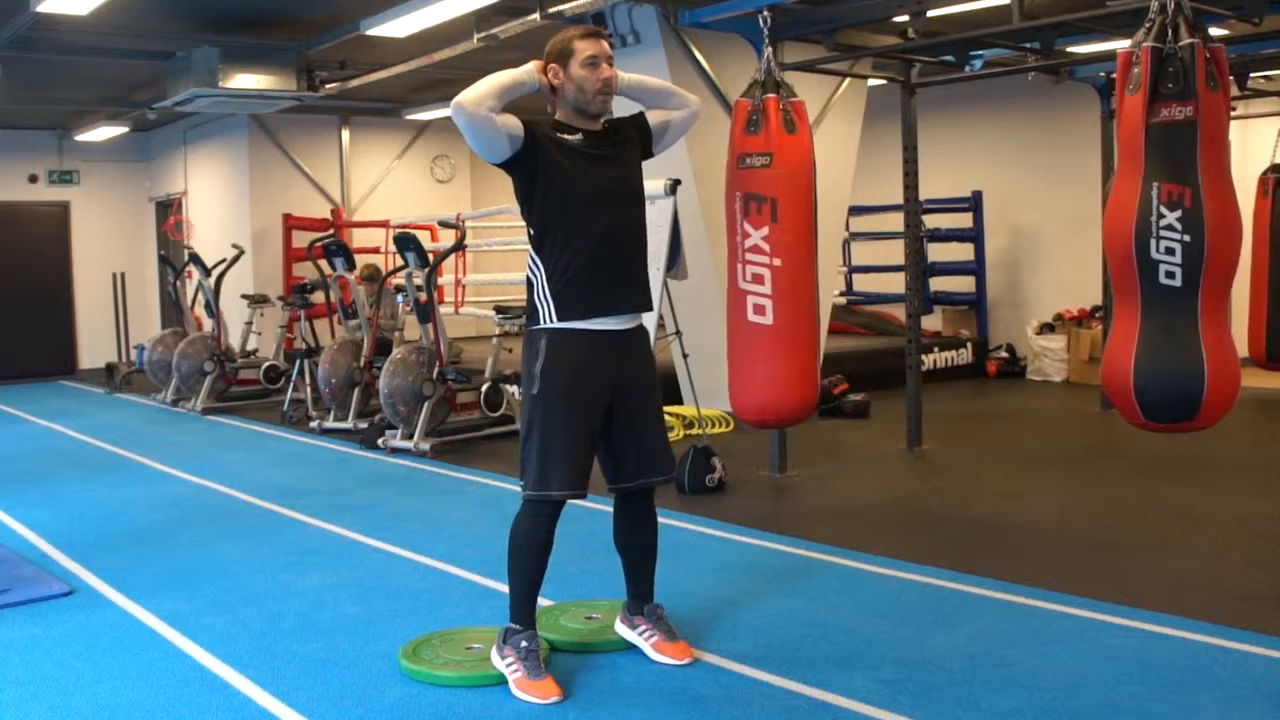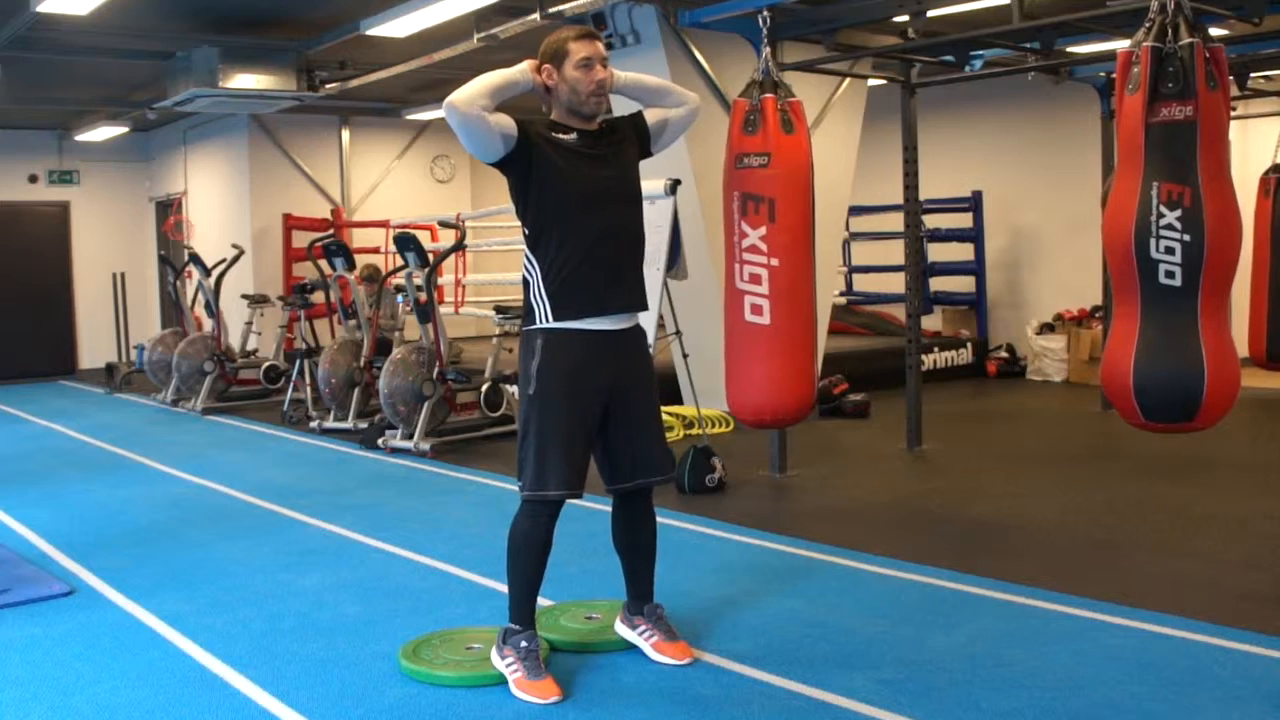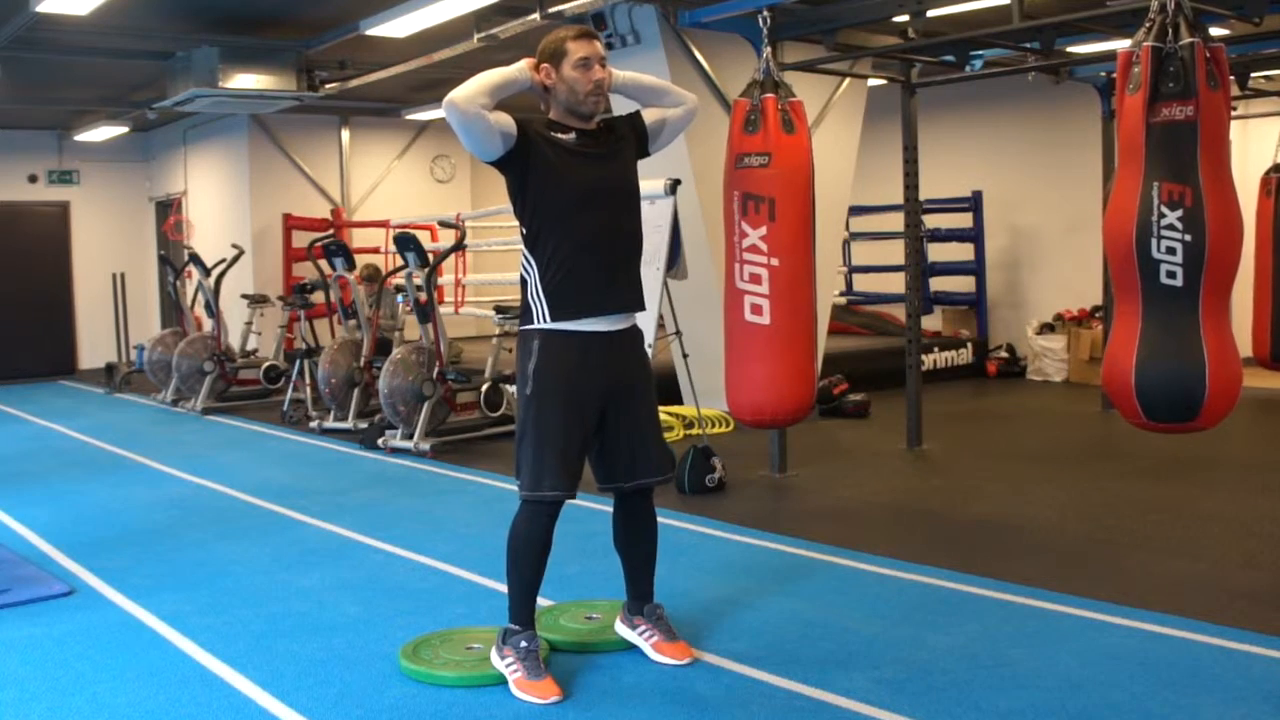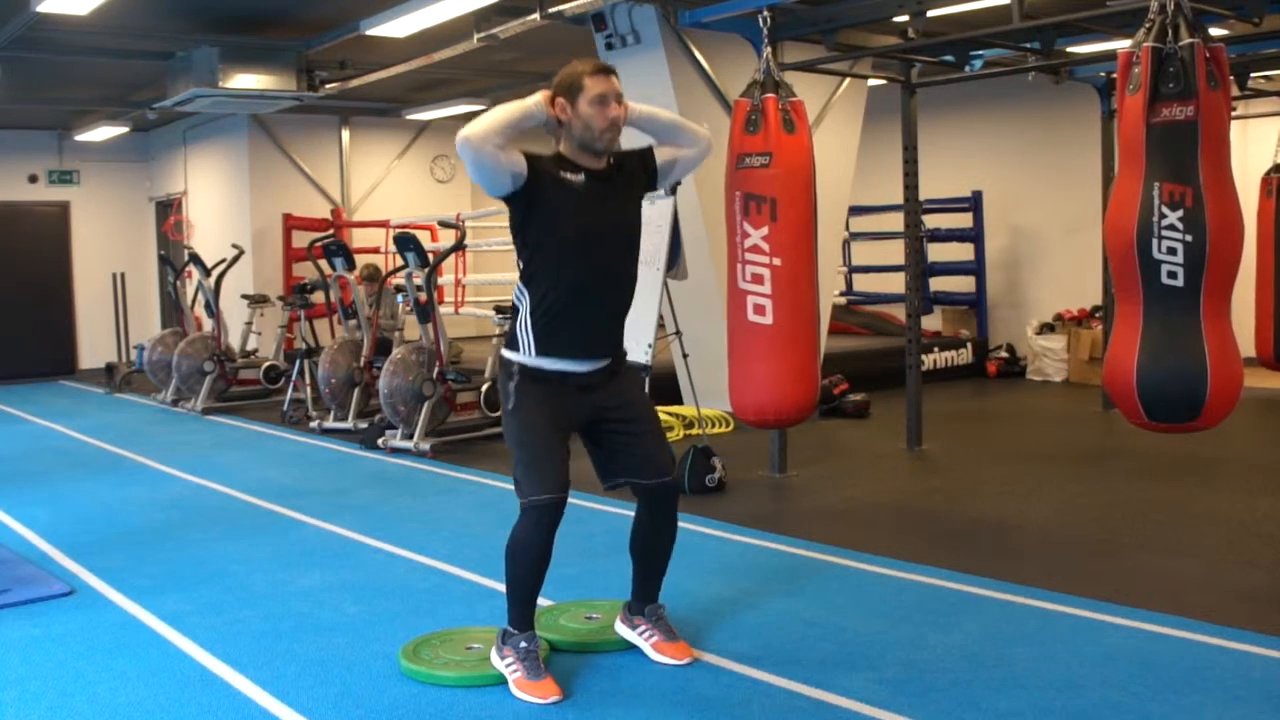
dt=0.4s
person 1, frame 1
left shoulder: (627, 136)
right shoulder: (534, 142)
left elbow: (688, 105)
right elbow: (468, 109)
left wrist: (622, 82)
right wrist: (528, 75)
left hip: (628, 338)
right hip: (564, 342)
left knee: (639, 482)
right knee: (546, 493)
left ankle: (640, 611)
right ankle: (516, 638)
person 1, frame 2
left shoulder: (624, 136)
right shoulder: (528, 142)
left elbow: (688, 102)
right elbow: (460, 108)
left wrist: (619, 81)
right wrist: (521, 74)
left hip: (625, 338)
right hip: (561, 342)
left knee: (637, 482)
right knee: (544, 492)
left ankle: (640, 611)
right ankle: (517, 638)
person 1, frame 3
left shoulder: (621, 136)
right shoulder: (527, 141)
left elbow: (686, 103)
right elbow: (460, 106)
left wrist: (618, 80)
right wrist: (520, 71)
left hip: (622, 339)
right hip: (557, 343)
left knee: (637, 483)
right knee: (545, 494)
left ankle: (641, 612)
right ankle: (516, 639)
person 1, frame 4
left shoulder: (631, 173)
right shoulder: (535, 177)
left elbow: (698, 142)
right elbow: (472, 143)
left wrist: (632, 112)
right wrist: (534, 106)
left hip: (608, 371)
right hip: (538, 374)
left knee: (661, 485)
right knee: (545, 502)
left ankle: (641, 613)
right ankle: (516, 640)
